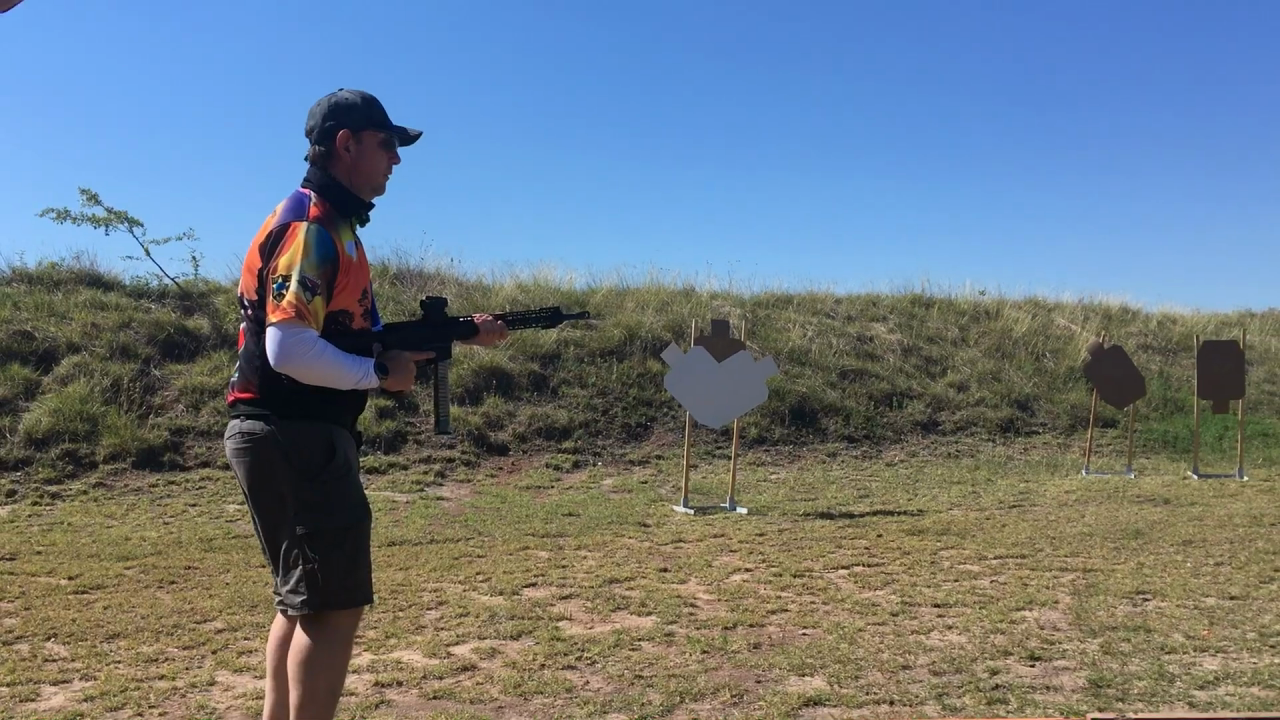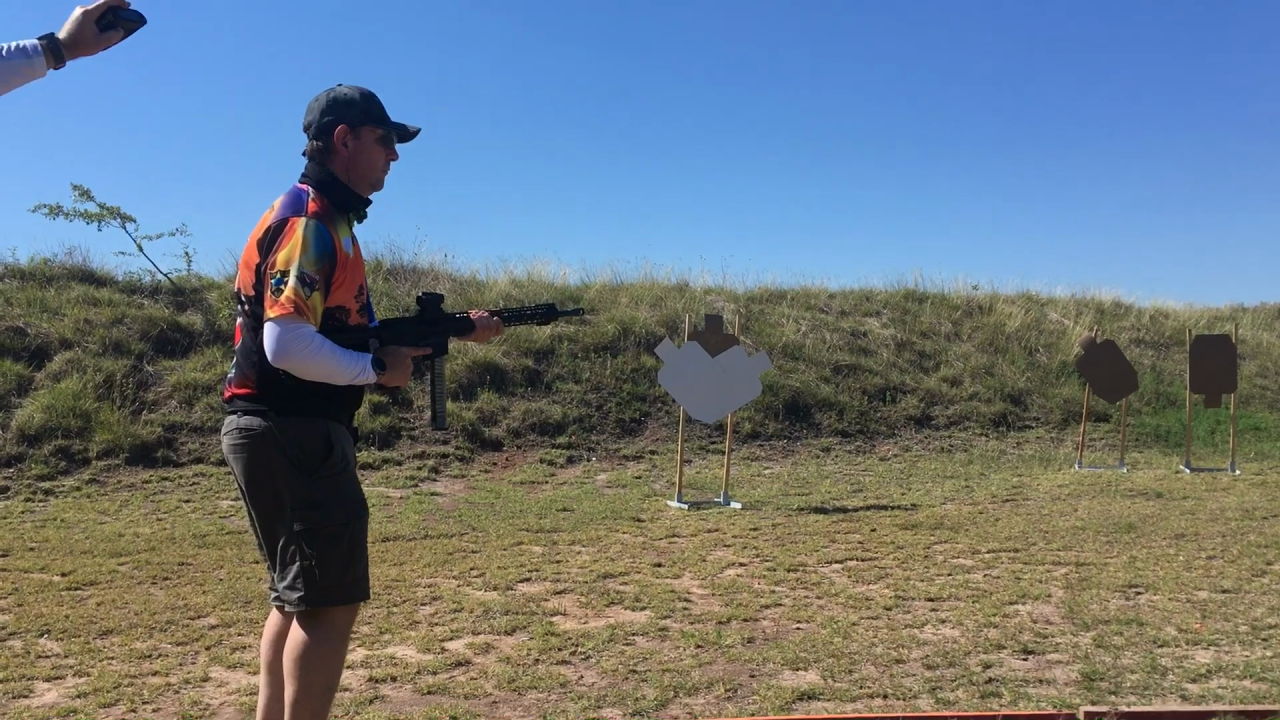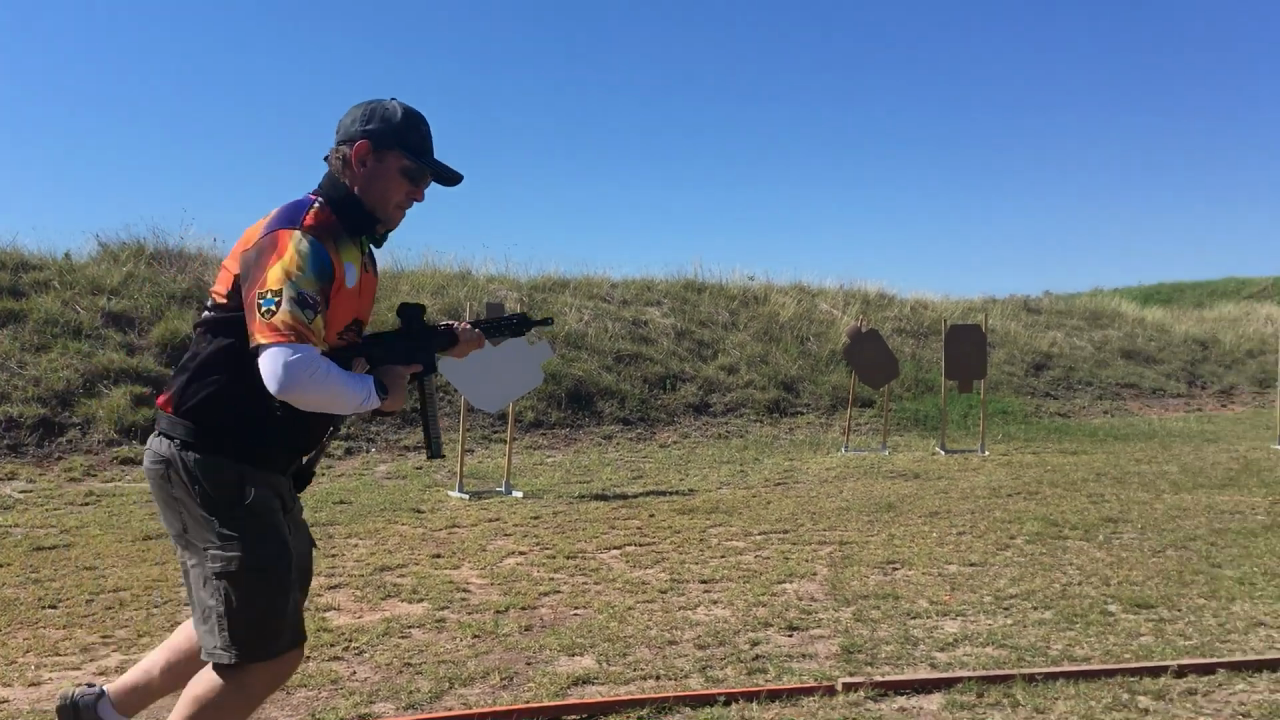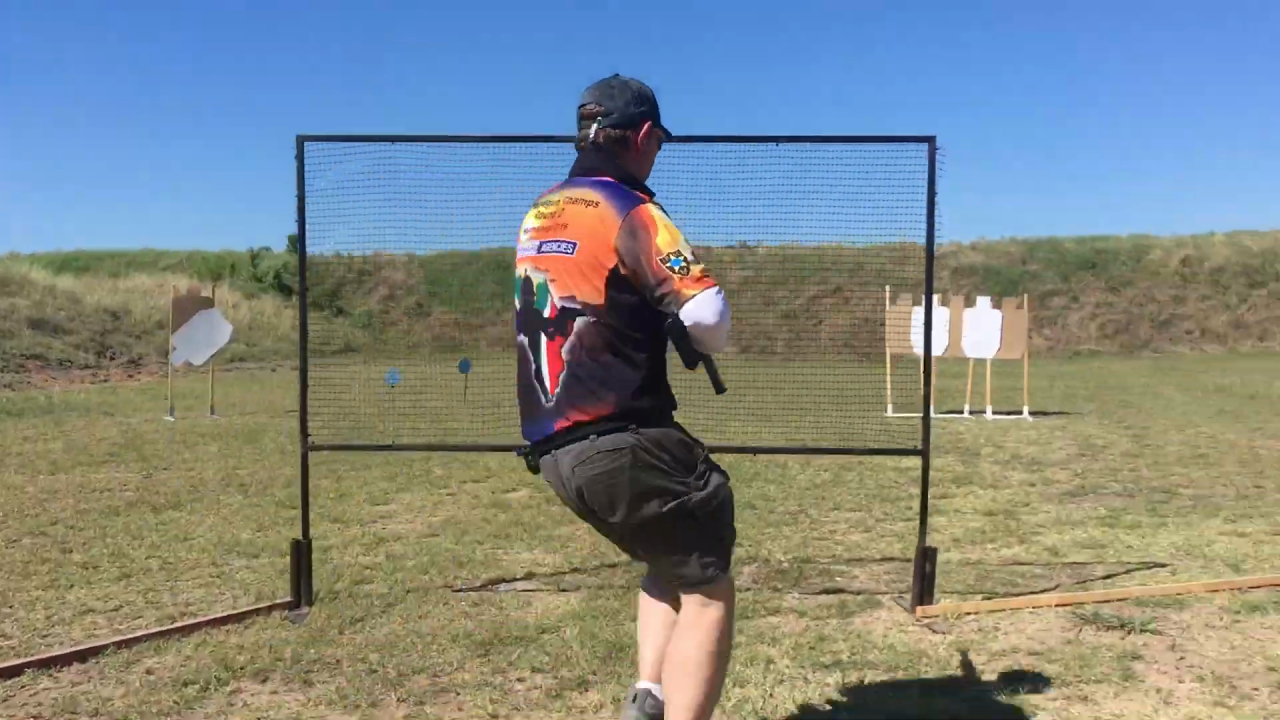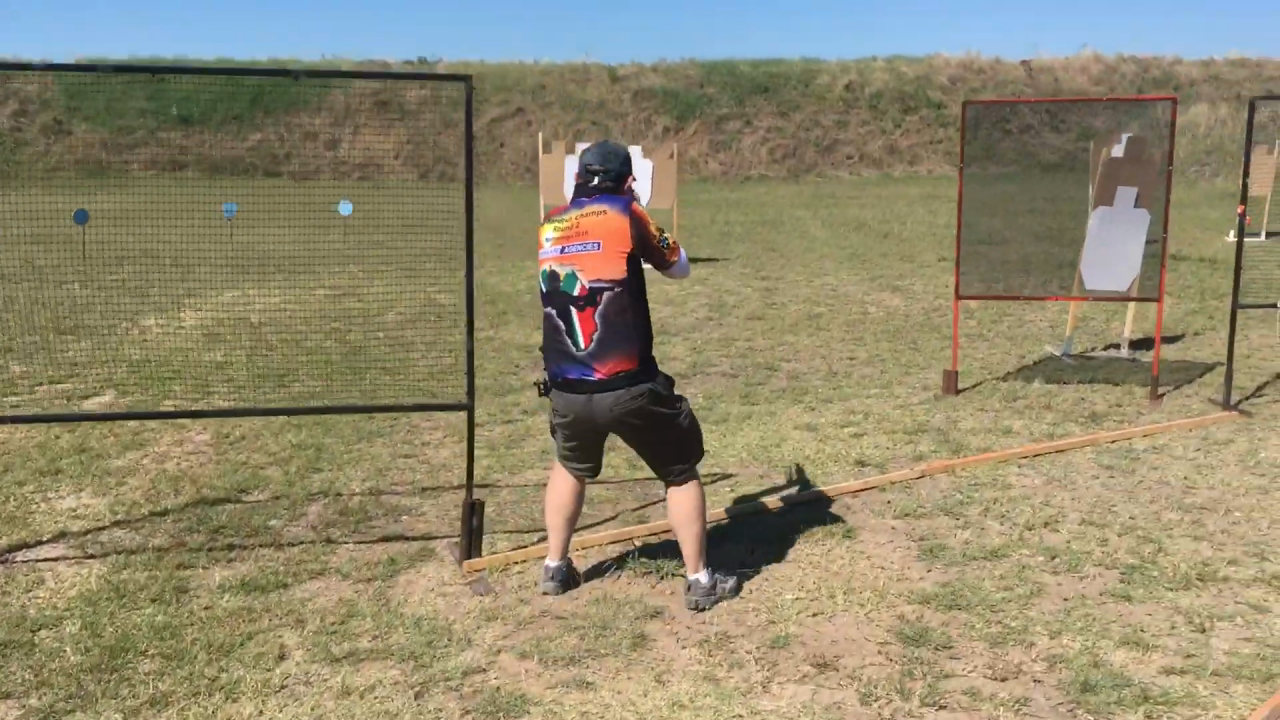
dt=1s
person 1, frame 1
left shoulder: (334, 226)
right shoulder: (309, 225)
left elbow: (363, 336)
right elbow: (290, 350)
left wrist: (461, 334)
right wrist: (381, 375)
left hip: (295, 439)
right hip: (295, 440)
left knee: (303, 601)
right knee: (335, 604)
person 1, frame 2
left shoulder: (330, 222)
right shoulder: (307, 222)
left elbow: (353, 332)
right elbow: (287, 345)
left wrist: (453, 331)
right wrist: (378, 370)
left hip: (286, 436)
right hip: (291, 436)
left knee: (298, 597)
right knee: (330, 601)
person 1, frame 3
left shoulder: (352, 247)
right shoulder: (299, 239)
left elbow: (327, 339)
right elbow: (290, 373)
right wrist: (383, 390)
left hip: (254, 468)
right hip: (210, 464)
left knee: (253, 628)
right knee: (264, 656)
person 1, frame 4
left shoulder: (540, 217)
right shoulder: (630, 211)
right elbow: (708, 312)
left wrist: (658, 318)
right wrist: (708, 343)
left hip: (556, 450)
right hip: (625, 443)
left knee: (668, 571)
right knee: (706, 593)
person 1, frame 5
left shoulder: (549, 227)
right shoulder: (627, 214)
right elbow: (678, 266)
left hip: (567, 389)
right hip: (630, 386)
left knee: (570, 466)
right knee: (681, 471)
left ankle: (554, 568)
right ankle: (699, 579)
